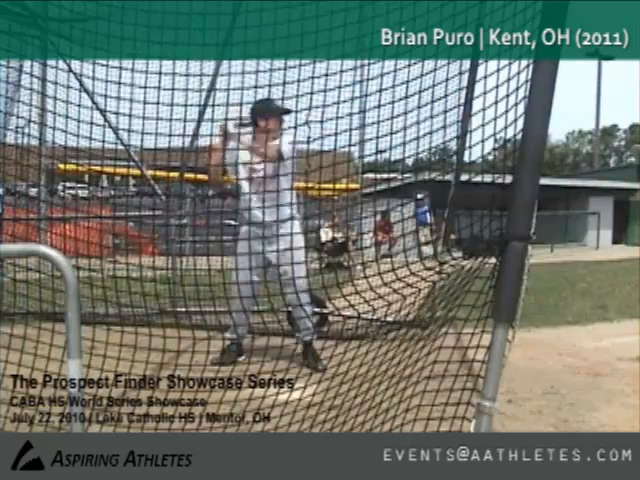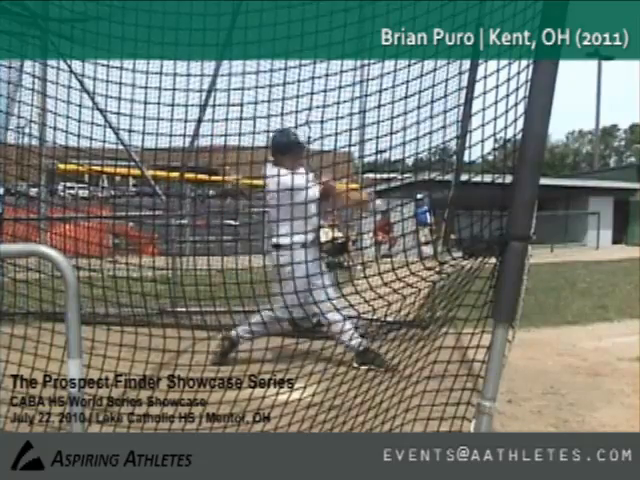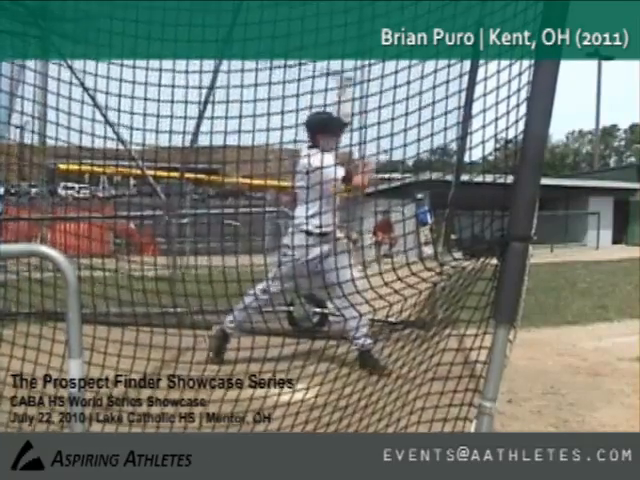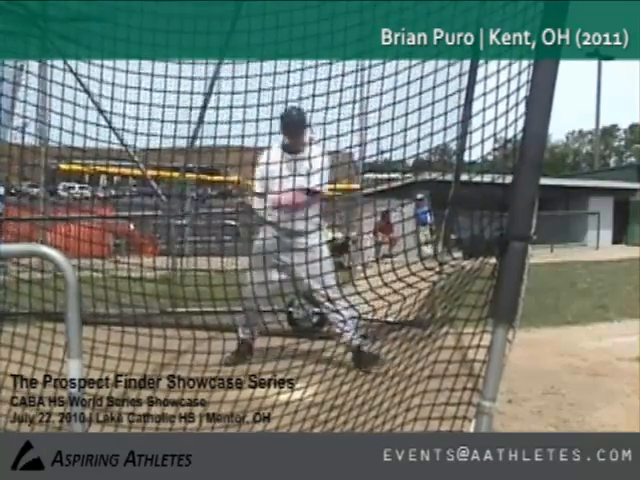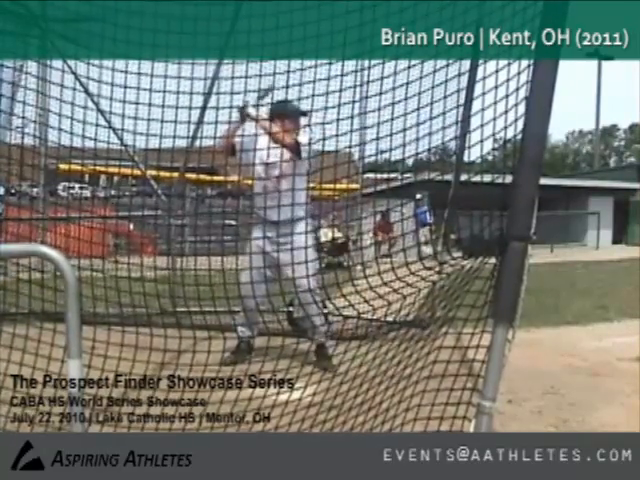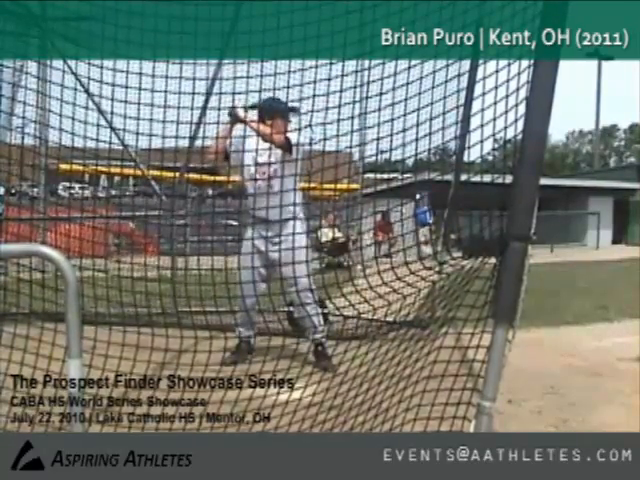
dt=0.7s
person 1, frame 1
left shoulder: (286, 143)
right shoulder: (239, 146)
left elbow: (269, 154)
right elbow: (214, 171)
left wrist: (237, 138)
right wrist: (223, 139)
left hip: (285, 227)
right hip: (252, 228)
left knee: (297, 286)
right knee: (242, 287)
left ankle: (308, 346)
right ankle: (235, 343)
person 1, frame 2
left shoulder: (270, 171)
right shoulder: (298, 176)
right elbow: (327, 192)
left hip: (306, 247)
right hip: (292, 251)
left knee: (324, 300)
right knee: (287, 310)
left ankle: (360, 348)
right ankle: (233, 337)
person 1, frame 3
left shoulder: (319, 153)
right shoulder: (317, 161)
right elbow: (356, 183)
right wrist: (367, 171)
left hip: (330, 236)
right hip: (304, 239)
left knee: (347, 291)
right knee: (269, 290)
left ankle: (364, 350)
right ankle: (225, 332)
person 1, frame 4
left shoulder: (318, 155)
right shoulder: (268, 156)
left elbow: (309, 196)
right elbow: (257, 194)
left wrist: (275, 201)
right wrist: (255, 203)
left hip: (307, 234)
right hip: (272, 233)
left knee: (326, 290)
right knee: (255, 289)
left ankle: (358, 346)
right ankle: (246, 343)
person 1, frame 5
left shoulder: (303, 145)
right shoulder: (257, 143)
left elbow: (286, 141)
right elbow: (225, 147)
left wrist: (256, 119)
right wrist: (242, 121)
left hip: (296, 229)
right hip: (264, 228)
left knee: (306, 288)
right knee: (250, 287)
left ankle: (321, 345)
right ankle: (245, 342)
person 1, frame 6
left shoulder: (294, 142)
right shoulder: (245, 144)
left elbow: (277, 139)
right elbow: (215, 155)
left wrist: (245, 119)
right wrist: (231, 123)
left hip: (289, 227)
right hip: (257, 227)
left knee: (302, 286)
right knee: (248, 288)
left ankle: (319, 345)
right ankle: (245, 341)
